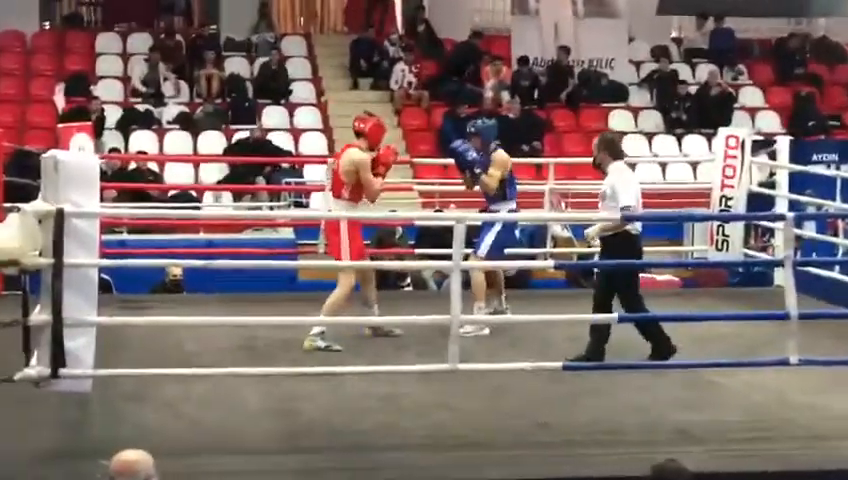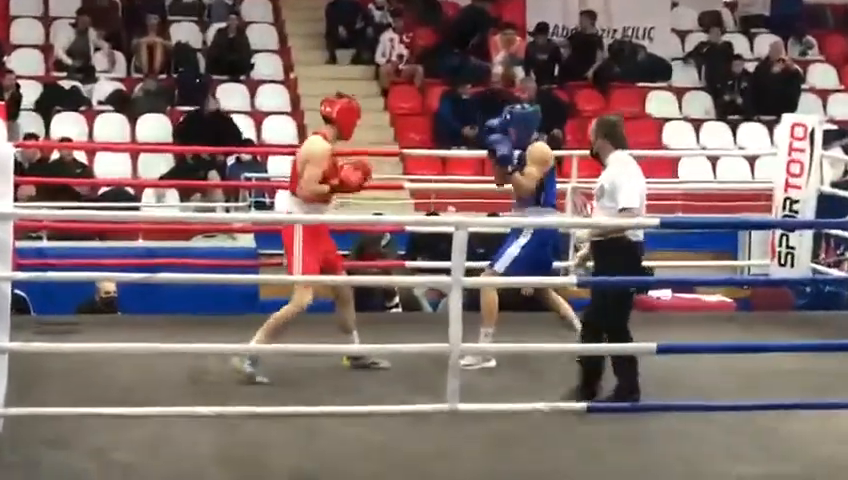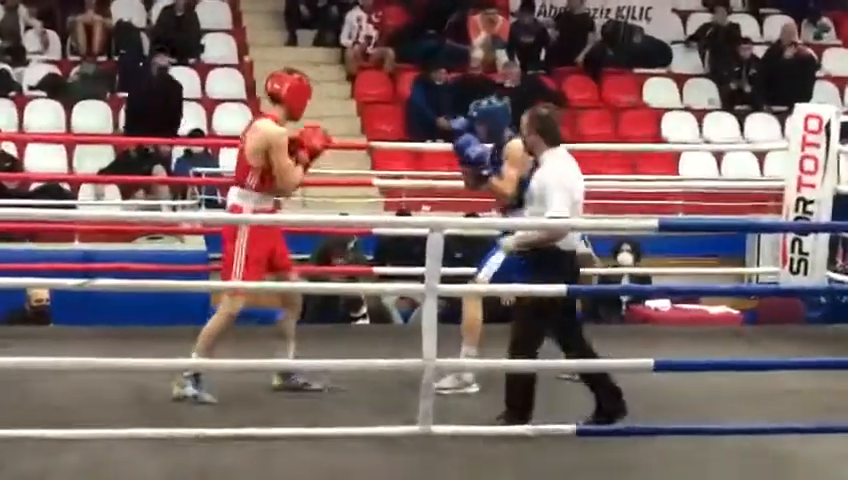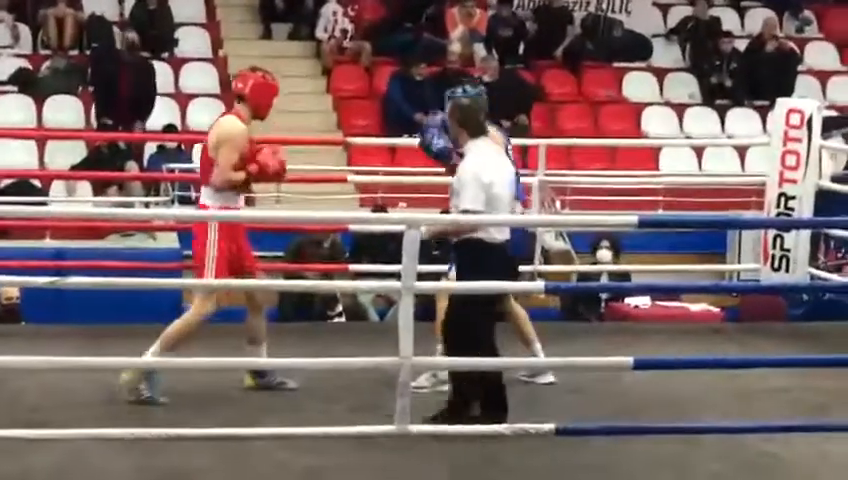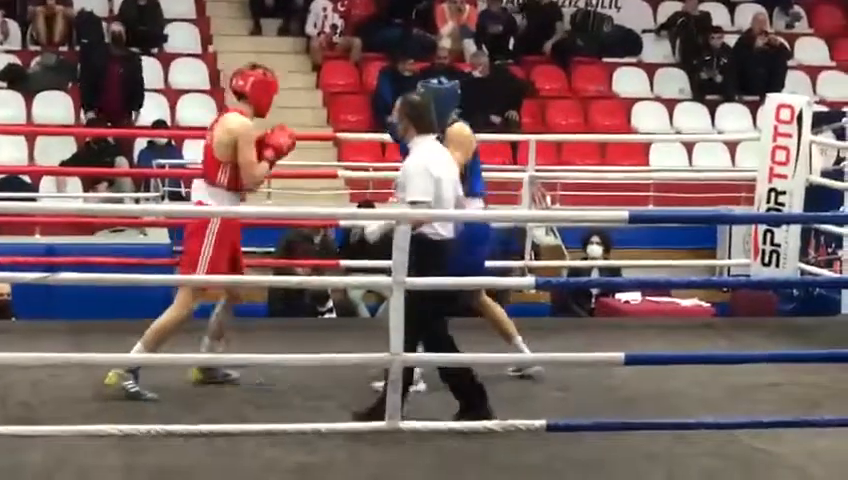
dt=0.4s
person 1, frame 1
left shoulder: (349, 152)
right shoulder: (359, 157)
right elbow: (372, 195)
left wrist: (375, 166)
right wrist: (382, 168)
left hip: (347, 221)
right hip: (341, 224)
left knee: (368, 272)
right knee: (347, 282)
person 1, frame 2
left shoulder: (322, 146)
right shoulder: (320, 147)
right elbow: (306, 191)
left wrist: (345, 176)
right wrist: (338, 183)
left hip: (316, 227)
right hip: (302, 228)
left knee: (344, 290)
right knee: (302, 300)
left ankle: (355, 353)
right ankle: (247, 356)
person 1, frame 3
left shoulder: (264, 126)
right shoulder: (273, 132)
right elbow: (287, 185)
left wrist: (295, 151)
right wrist: (306, 154)
left hip: (263, 219)
right hip: (247, 220)
left knee: (293, 294)
right knee: (232, 305)
left ankle: (285, 372)
right ankle: (188, 378)
person 1, frame 4
left shoulder: (231, 125)
right shoulder: (236, 128)
right elbow: (222, 179)
left wrist: (256, 163)
right wrist: (256, 170)
left hip: (230, 221)
right hip: (216, 221)
left knee: (258, 297)
right knee: (204, 308)
left ankle: (259, 372)
right ankle: (139, 372)
person 1, frame 5
left shoulder: (224, 120)
right shoulder: (243, 125)
right elbow: (251, 180)
left wrist: (262, 147)
right wrist: (270, 155)
left hip: (218, 216)
right hip: (214, 218)
left knee: (231, 293)
right knee: (186, 303)
left ankle: (206, 362)
right ankle: (124, 370)
person 2, frame 1
left shoulder: (621, 177)
right shoulder: (615, 175)
left elbow: (628, 216)
left wrist: (599, 229)
right wrist: (601, 232)
left hip: (622, 246)
right hip: (615, 245)
left knee: (631, 301)
right knee: (602, 299)
person 2, frame 2
left shoulder: (623, 170)
right shoulder: (615, 170)
left elbow: (629, 218)
left wrist: (590, 234)
right wrist: (589, 250)
left hip: (620, 257)
right hip: (614, 255)
left knee: (595, 325)
right knee: (613, 325)
left ankle: (589, 389)
right ankle: (627, 388)
person 2, frame 3
left shoulder: (552, 172)
right shoulder: (562, 163)
left elbow: (556, 228)
left wrist: (518, 241)
left hip: (549, 264)
right hip: (556, 262)
left knee: (524, 341)
right knee: (572, 340)
left ankle: (517, 414)
right ankle: (608, 401)
person 2, frame 4
left shoulder: (472, 165)
right shoulder: (499, 156)
left elbow: (469, 222)
right elbow: (508, 207)
left wrist: (432, 229)
left hip: (478, 256)
right hip: (494, 251)
left knee: (475, 337)
right knee: (457, 333)
left ankle: (492, 411)
right ankle: (459, 406)
person 2, frame 5
left shoulder: (418, 161)
right shoulder: (442, 155)
right elbow: (457, 206)
left wrist: (384, 227)
left hip: (422, 253)
right hip: (437, 249)
left knee: (433, 336)
right knee: (408, 332)
left ankle: (474, 402)
right ankle: (391, 404)
person 3, frame 1
left shoulder: (499, 156)
right shoulder: (484, 155)
left elbow: (490, 189)
right elbow: (469, 185)
left wrist: (475, 167)
right wrist: (462, 164)
left hip: (503, 215)
right hip: (496, 213)
left knee: (476, 262)
right knee: (491, 261)
left ankle: (479, 322)
right ankle: (500, 305)
person 3, frame 2
left shoulder: (538, 150)
right shoulder: (526, 150)
left elbow: (525, 191)
right elbow: (500, 180)
left wrist: (507, 162)
right wrist: (497, 154)
left hip: (538, 226)
right hip: (536, 226)
left knee: (489, 278)
right knee: (543, 290)
left ankle: (484, 351)
person 3, frame 3
left shoulder: (515, 148)
right shoulder: (501, 148)
left elbow: (507, 193)
right elbow: (474, 184)
left wrist: (484, 169)
right wrist: (468, 157)
left knee: (474, 292)
person 3, frame 4
left shoulder: (485, 136)
right shoulder: (492, 135)
left wrist: (446, 155)
right wrist: (448, 153)
left knee: (448, 289)
right knee: (504, 298)
person 3, frame 5
left shoulder: (458, 132)
right shoulder: (447, 134)
left wrist: (411, 147)
right wrist: (407, 144)
left hip: (466, 224)
right hip: (464, 223)
right knee: (476, 297)
